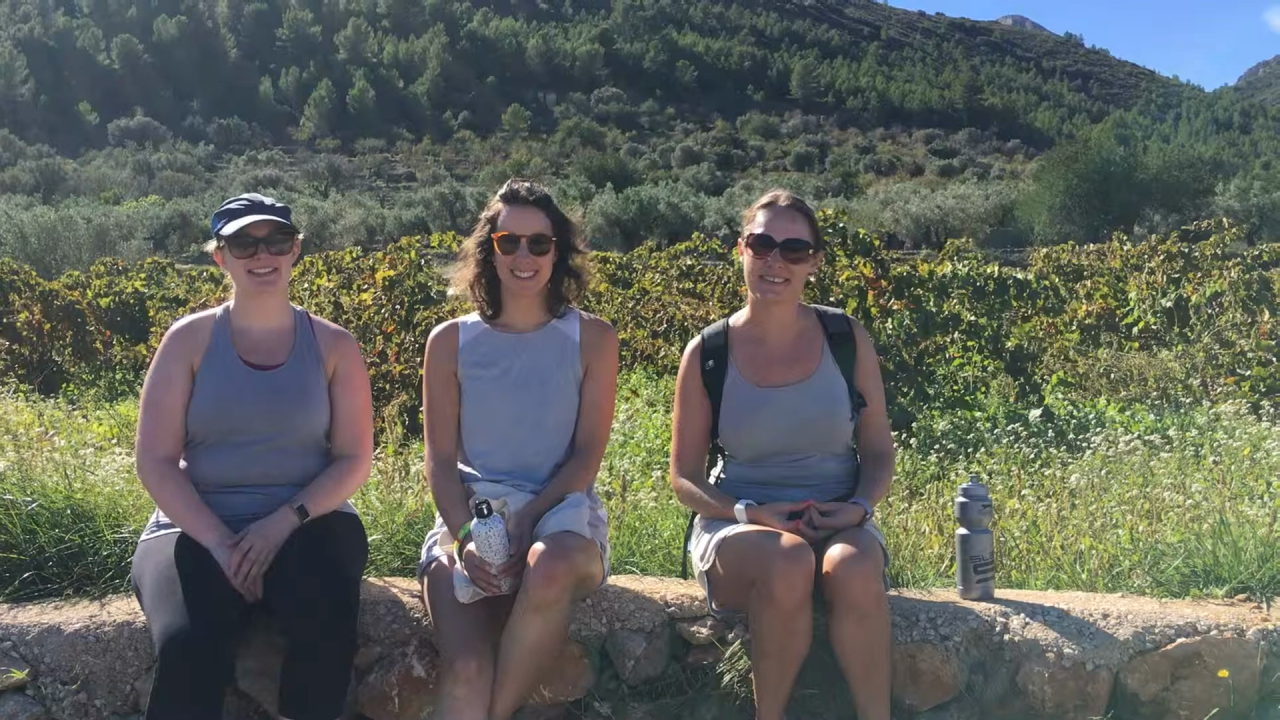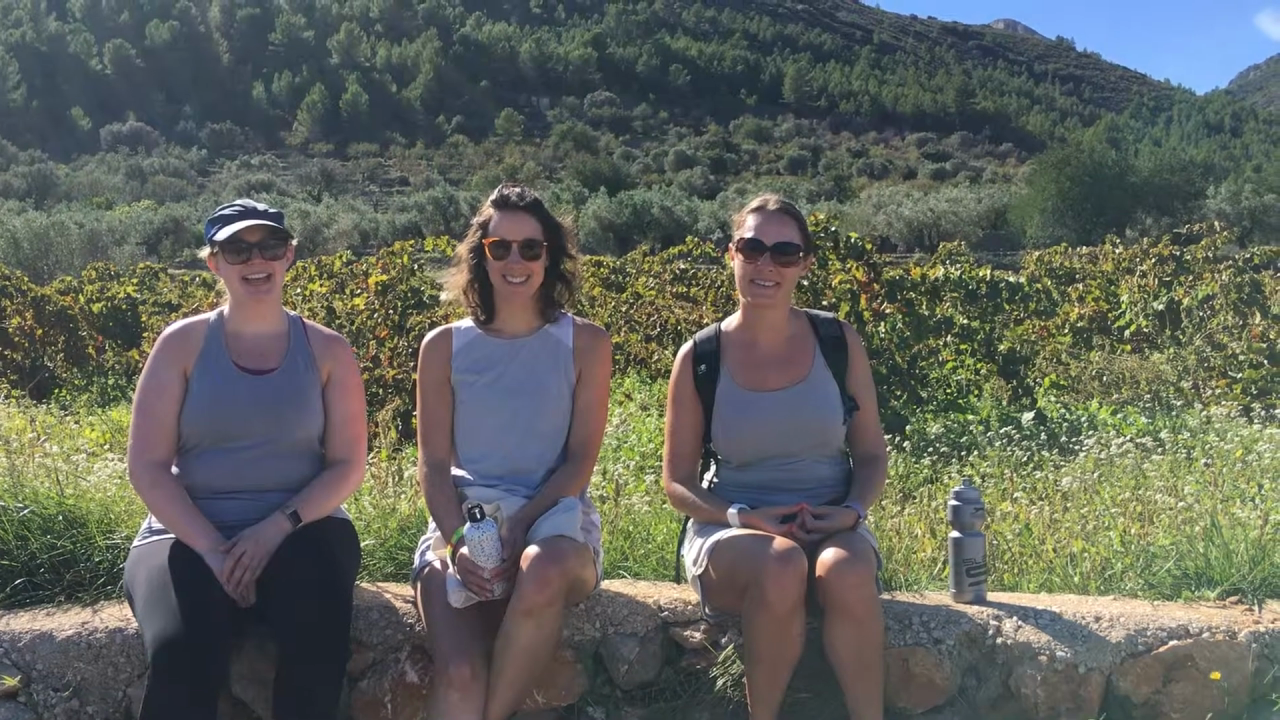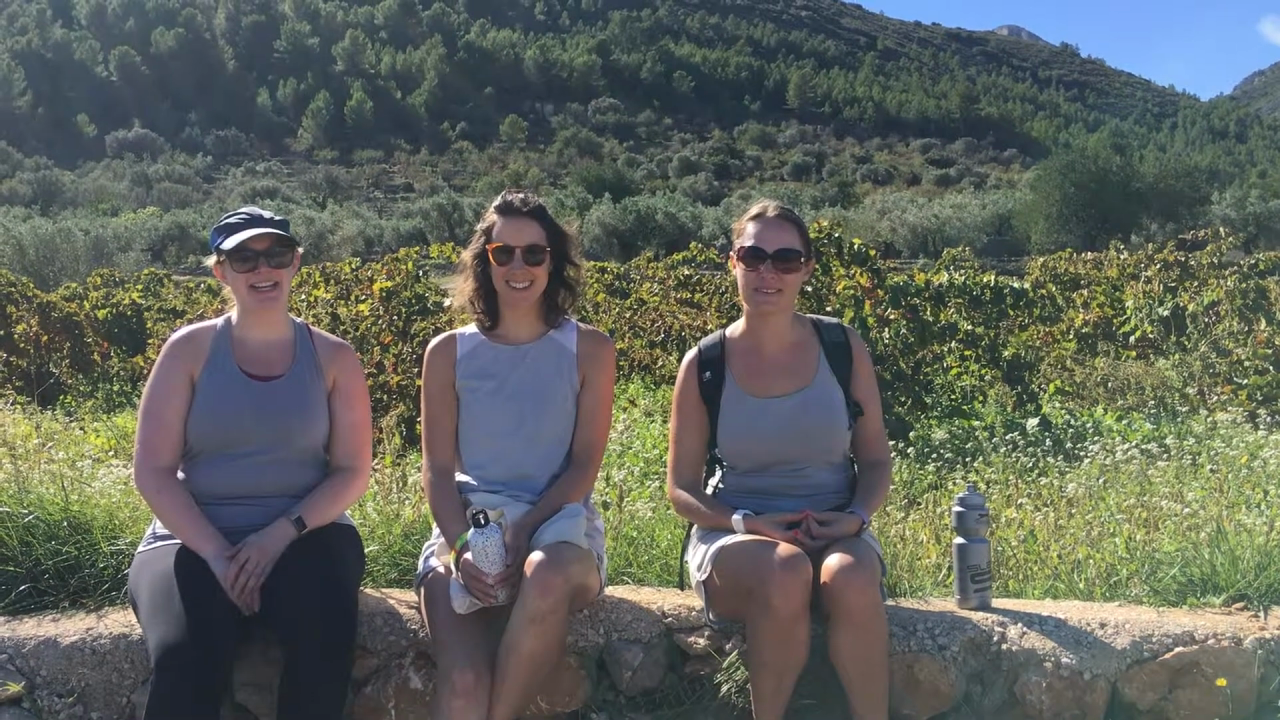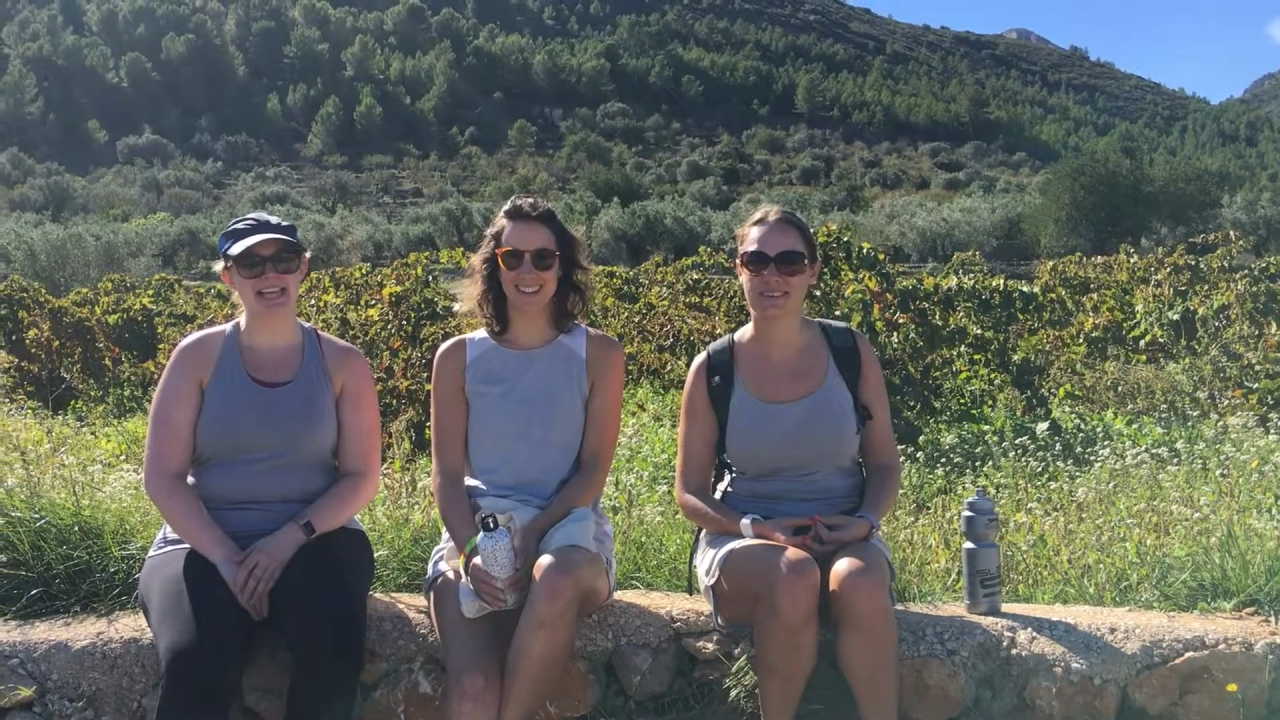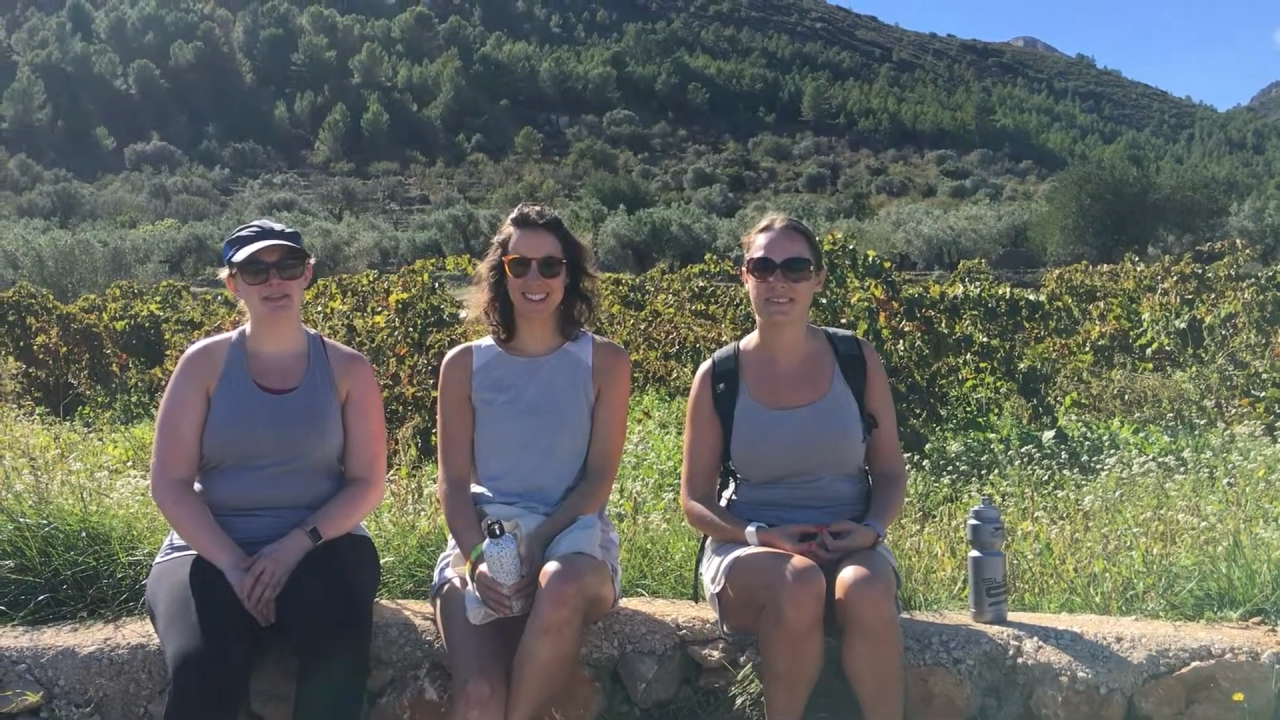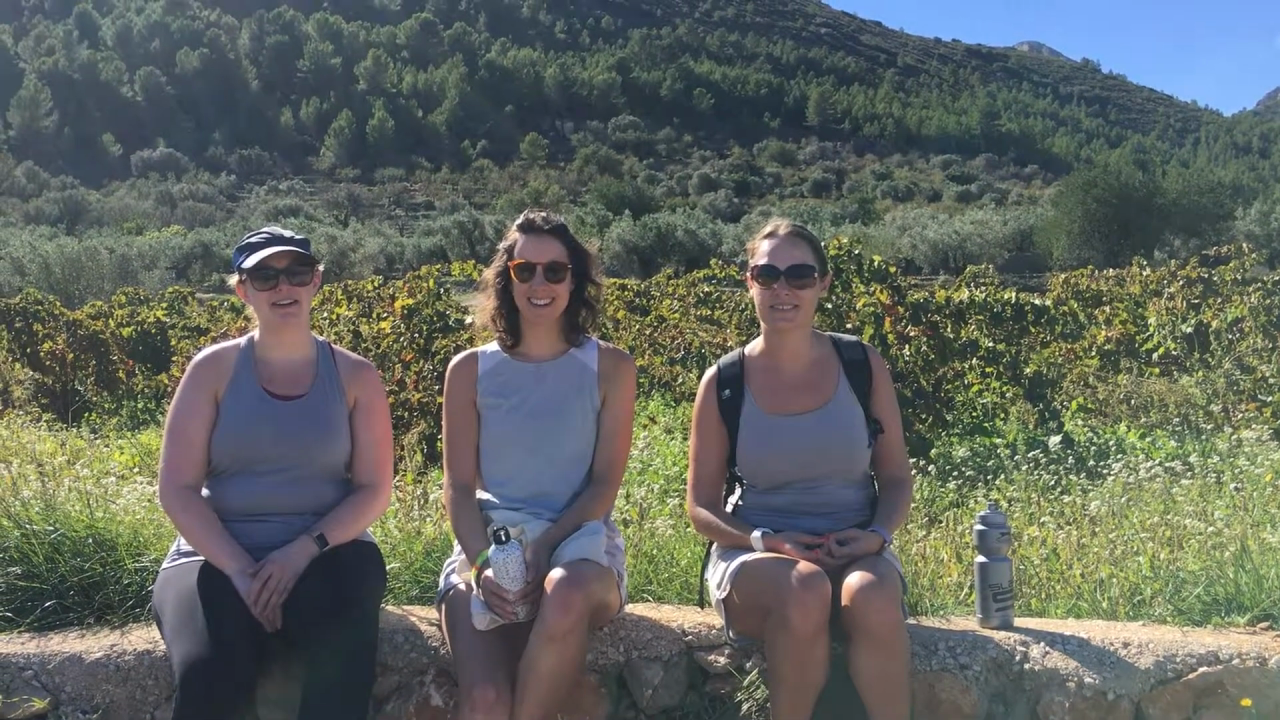
dt=0.7s
person 1, frame 1
left shoulder: (592, 339)
right shoulder: (451, 342)
left elbow: (588, 454)
right elbow: (440, 461)
left wrist: (527, 520)
right wrist: (466, 537)
left hip: (560, 511)
right hip: (471, 515)
left knee: (550, 569)
right knee: (465, 671)
person 1, frame 2
left shoulder: (586, 344)
right shoulder: (443, 347)
left elbow: (580, 460)
right elbow: (434, 465)
left wrist: (519, 526)
right wrist: (458, 541)
left hip: (554, 515)
right hip: (463, 520)
left knee: (543, 571)
right knee: (459, 676)
person 1, frame 3
left shoulder: (590, 350)
right shoulder: (448, 352)
left elbow: (584, 465)
right elbow: (438, 470)
left wrist: (524, 532)
right wrist: (462, 547)
left hip: (557, 522)
right hip: (468, 526)
left knee: (547, 575)
person 1, frame 4
left shoulder: (599, 354)
right shoulder: (458, 357)
left elbow: (593, 469)
right elbow: (448, 475)
left wrist: (532, 536)
right wrist: (472, 552)
left hip: (568, 527)
right hip: (477, 531)
left knee: (556, 579)
person 1, frame 5
left shoulder: (605, 361)
right shoulder: (464, 364)
left elbow: (599, 477)
right elbow: (453, 482)
left wrist: (537, 543)
right wrist: (477, 558)
left hip: (573, 535)
right hip: (484, 538)
left knee: (561, 586)
person 1, frame 6
left shoulder: (611, 367)
right shoulder: (469, 370)
left elbow: (605, 482)
right elbow: (459, 488)
left wrist: (544, 548)
right wrist: (483, 563)
left hip: (579, 539)
right hip: (489, 542)
left knee: (567, 595)
person 2, frame 1
left shoulder: (848, 339)
right shoulder: (706, 354)
left elbow: (878, 451)
right elbow: (684, 476)
left wrist: (859, 506)
right wrist: (750, 513)
left hip: (838, 522)
right hip: (737, 527)
left knee: (854, 570)
right knee: (788, 562)
person 2, frame 2
left shoulder: (839, 342)
right shoulder: (698, 359)
left elbow: (871, 455)
right elbow: (677, 482)
left wrist: (851, 511)
right wrist: (741, 517)
left hip: (829, 525)
right hip: (730, 530)
left knee: (845, 572)
right knee: (779, 566)
person 2, frame 3
left shoulder: (844, 348)
right shoulder: (703, 365)
left elbow: (876, 461)
right elbow: (682, 489)
left wrist: (856, 517)
right wrist: (748, 523)
left hip: (835, 533)
right hip: (734, 537)
left knee: (852, 579)
right knee: (784, 571)
person 2, frame 4
left shoulder: (853, 353)
right shoulder: (712, 370)
left elbow: (884, 466)
right elbow: (690, 494)
left wrist: (865, 522)
right wrist: (757, 528)
left hip: (843, 539)
right hip: (743, 542)
left knee: (860, 583)
right knee: (792, 575)
person 2, frame 5
left shoulder: (858, 360)
right shoulder: (717, 378)
left elbow: (890, 473)
right elbow: (696, 501)
left wrist: (871, 529)
right wrist: (760, 536)
left hip: (849, 547)
right hip: (747, 551)
left knee: (866, 591)
right knee: (797, 583)
person 2, frame 6
left shoulder: (863, 365)
right shoulder: (722, 384)
left elbow: (896, 478)
right elbow: (702, 507)
left wrist: (876, 535)
right wrist: (766, 541)
left hip: (854, 551)
right hip: (754, 556)
left knee: (872, 597)
right knee: (803, 589)
person 3, frame 1
left shoulder: (333, 345)
right shoulder: (189, 339)
left elbow: (354, 459)
right elbow: (155, 462)
left wrist: (284, 520)
right wrist: (218, 541)
left hip: (306, 524)
right hip: (197, 528)
left knee: (326, 629)
right knee: (188, 648)
person 3, frame 2
left shoulder: (327, 349)
right shoulder: (182, 344)
left elbow: (348, 465)
right elbow: (147, 467)
left wrist: (278, 527)
right wrist: (211, 548)
left hip: (301, 528)
right hip: (189, 533)
left knee: (320, 636)
right knee: (181, 656)
person 3, frame 3
left shoulder: (333, 357)
right shoulder: (189, 349)
left elbow: (352, 471)
right elbow: (153, 472)
left wrist: (282, 532)
right wrist: (216, 554)
left hip: (305, 535)
right hip: (194, 539)
left knee: (325, 646)
right knee: (184, 662)
person 3, frame 4
left shoulder: (342, 362)
right shoulder: (198, 355)
left elbow: (361, 476)
right elbow: (163, 477)
left wrist: (291, 537)
right wrist: (225, 558)
left hip: (314, 539)
right hip: (204, 544)
left knee: (333, 651)
right knee: (194, 665)
person 3, frame 5
left shoulder: (348, 368)
right shoulder: (204, 362)
left elbow: (367, 482)
right elbow: (170, 483)
left wrist: (297, 544)
right wrist: (232, 564)
left hip: (321, 545)
right hip: (211, 550)
left knee: (339, 659)
right knee: (202, 672)
person 3, frame 6
left shoulder: (355, 376)
right shoulder: (213, 369)
left elbow: (374, 488)
right elbow: (178, 489)
left wrist: (304, 549)
right wrist: (240, 569)
left hip: (327, 551)
right hip: (218, 555)
left knee: (343, 668)
right knee: (208, 677)
